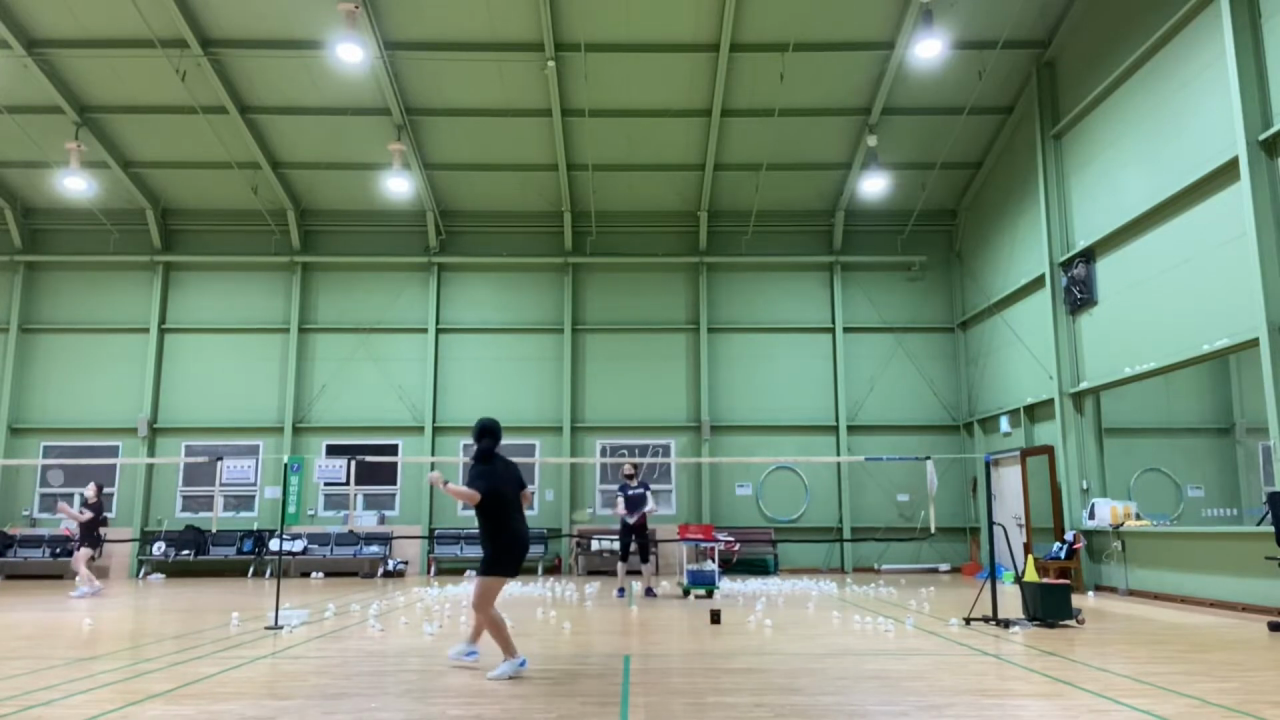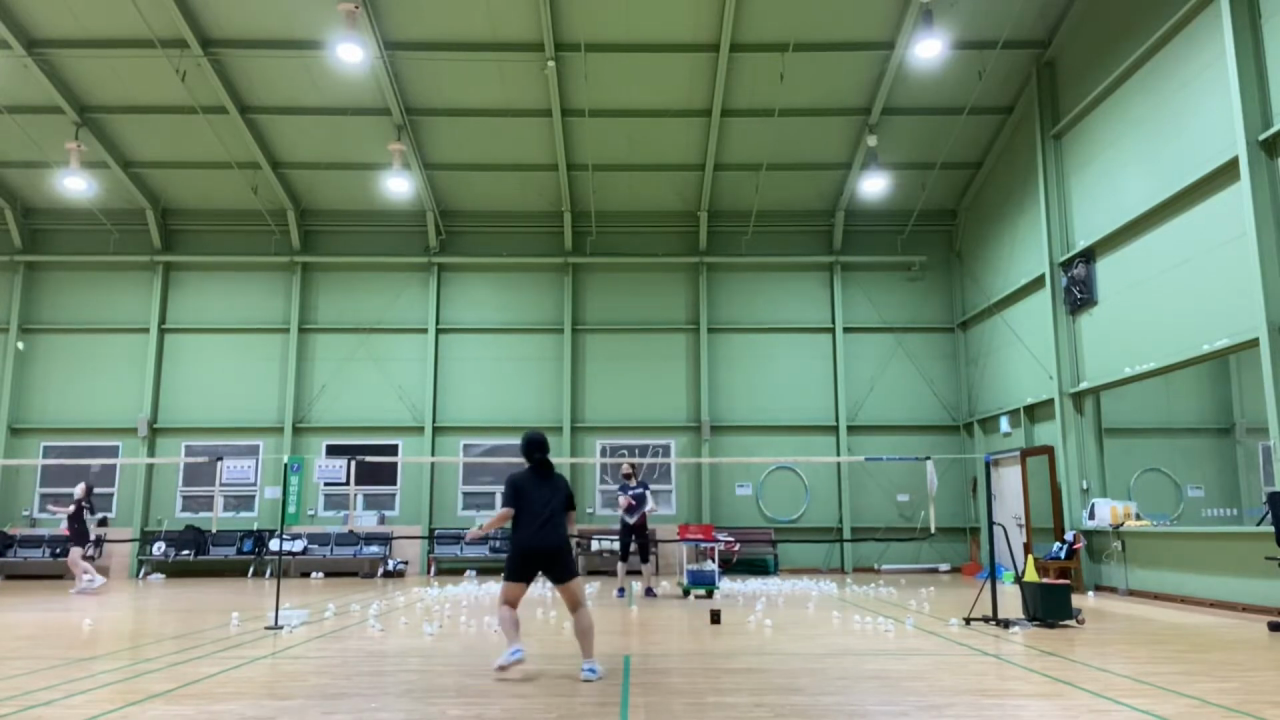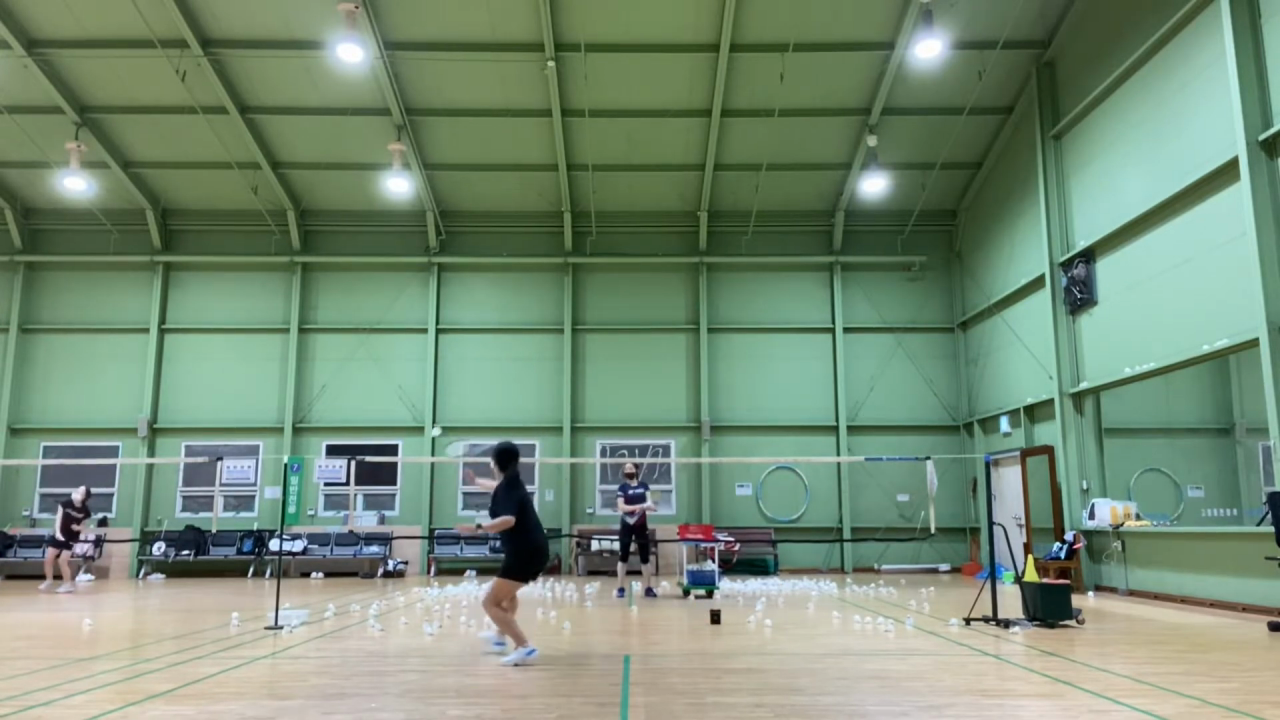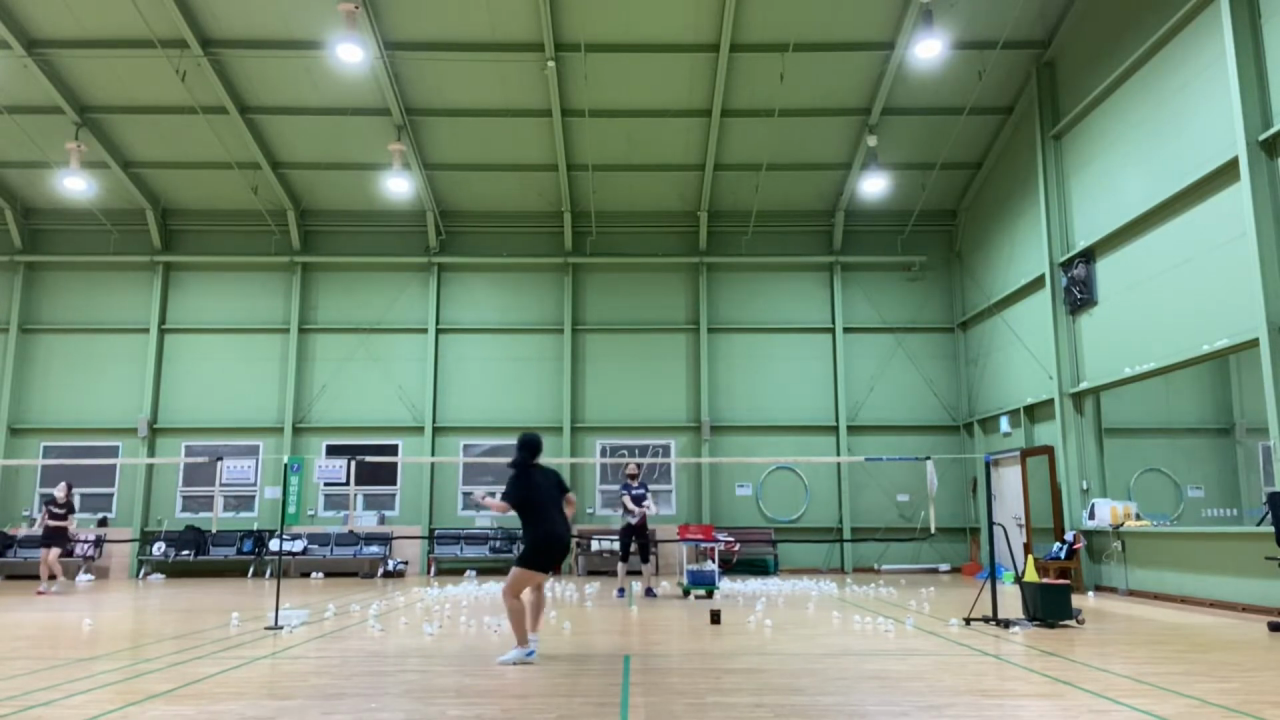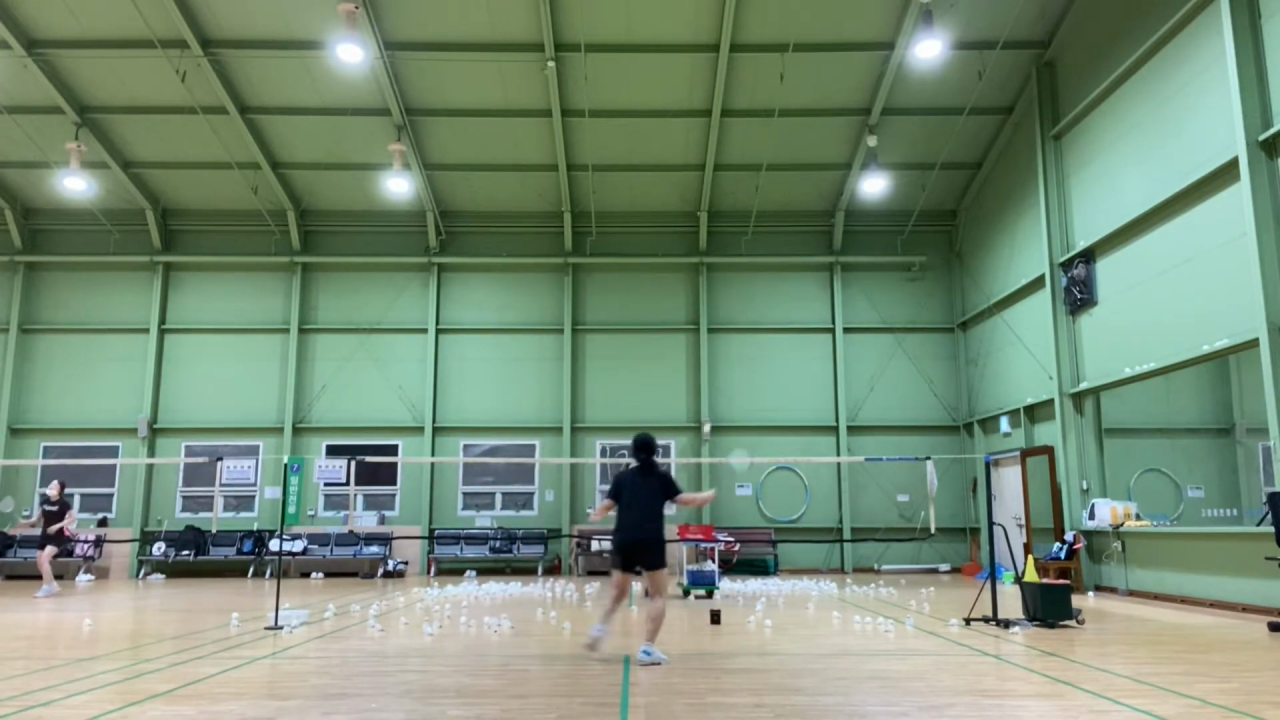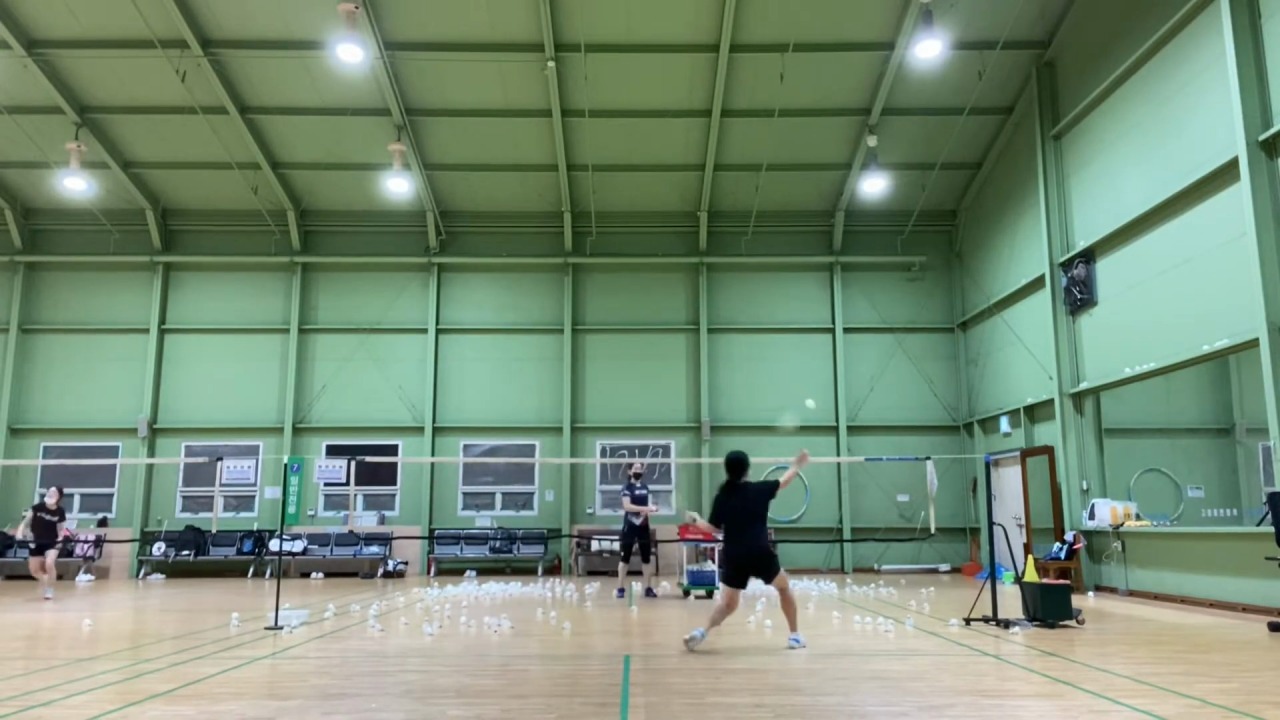
dt=0.5s
person 1, frame 1
left shoulder: (481, 467)
right shoulder: (508, 466)
left elbow: (472, 497)
right elbow: (526, 498)
left wrist: (443, 483)
left hip: (502, 544)
right hip: (514, 539)
left knee: (481, 604)
right knee: (482, 599)
left ankle: (514, 659)
right ankle: (471, 646)
person 1, frame 2
left shoulder: (516, 480)
right shoulder: (560, 481)
left elbow: (506, 513)
right elbow: (571, 519)
left wrist: (482, 529)
left hip: (524, 550)
right hip: (558, 548)
left knee: (506, 604)
right knee: (578, 607)
left ankle: (514, 648)
right ankle: (589, 665)
person 1, frame 3
left shoulder: (504, 489)
right shoulder: (512, 483)
left elbow: (508, 520)
left wrist: (478, 527)
right wrist: (476, 481)
left hip: (523, 553)
right hip: (536, 550)
left knee: (490, 603)
right knee: (505, 592)
left ankle: (525, 648)
right ankle: (500, 637)
person 1, frame 4
left shoulder: (518, 477)
right shoulder: (552, 474)
left elbow: (503, 507)
right elbow: (571, 501)
left wrist: (483, 499)
right wrist: (567, 520)
left hip: (540, 541)
right hip: (560, 540)
left knee: (510, 593)
right knee: (536, 586)
left ankle: (525, 648)
right ankle: (531, 636)
person 1, frame 5
left shoulder: (621, 477)
right shoulder: (661, 477)
left elbow: (606, 506)
right elbow: (683, 500)
left wrist: (596, 515)
right wrist: (707, 496)
left hip: (623, 540)
right hip: (651, 541)
left knee: (618, 594)
right knee: (657, 595)
left ankle: (600, 629)
right ankle: (648, 648)
person 1, frame 6
left shoulder: (721, 498)
right shoulder: (761, 489)
left elbow: (711, 528)
right elbow: (785, 481)
left wrist: (695, 519)
right wrist: (797, 464)
left hip: (733, 557)
right hip: (762, 554)
left knee: (727, 604)
right knee: (784, 588)
left ankle: (701, 632)
right ankle: (794, 635)
